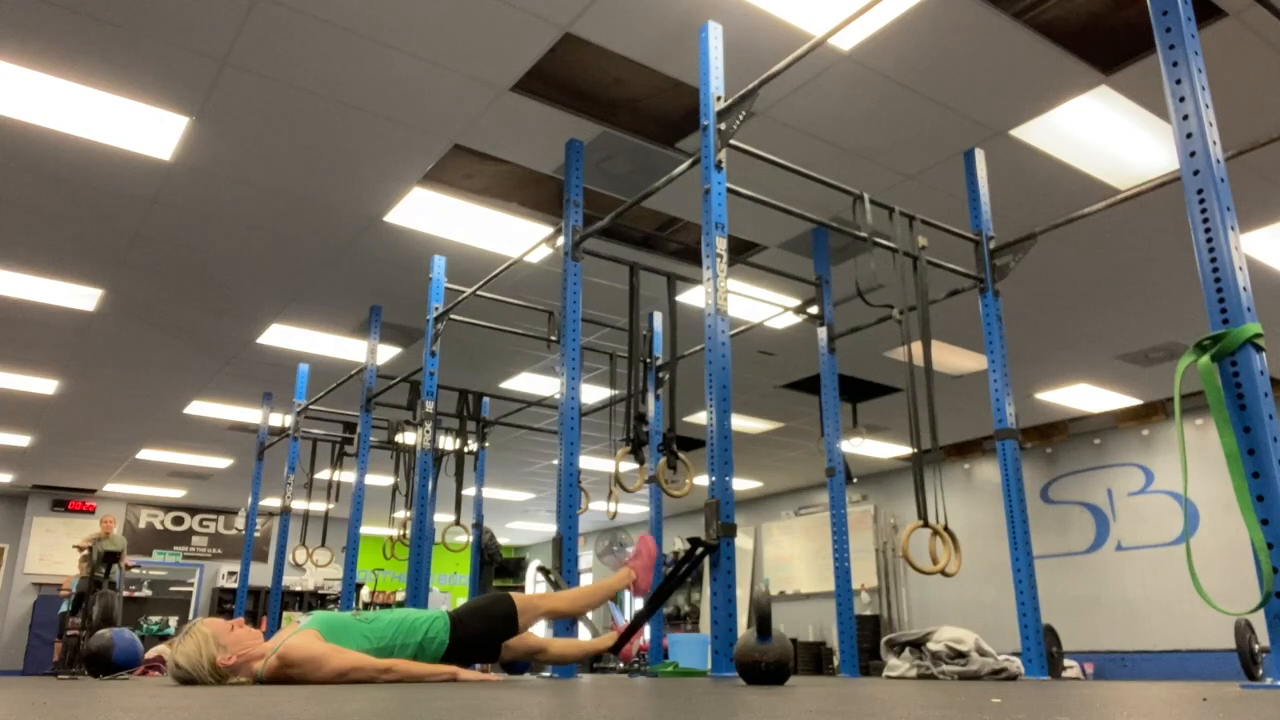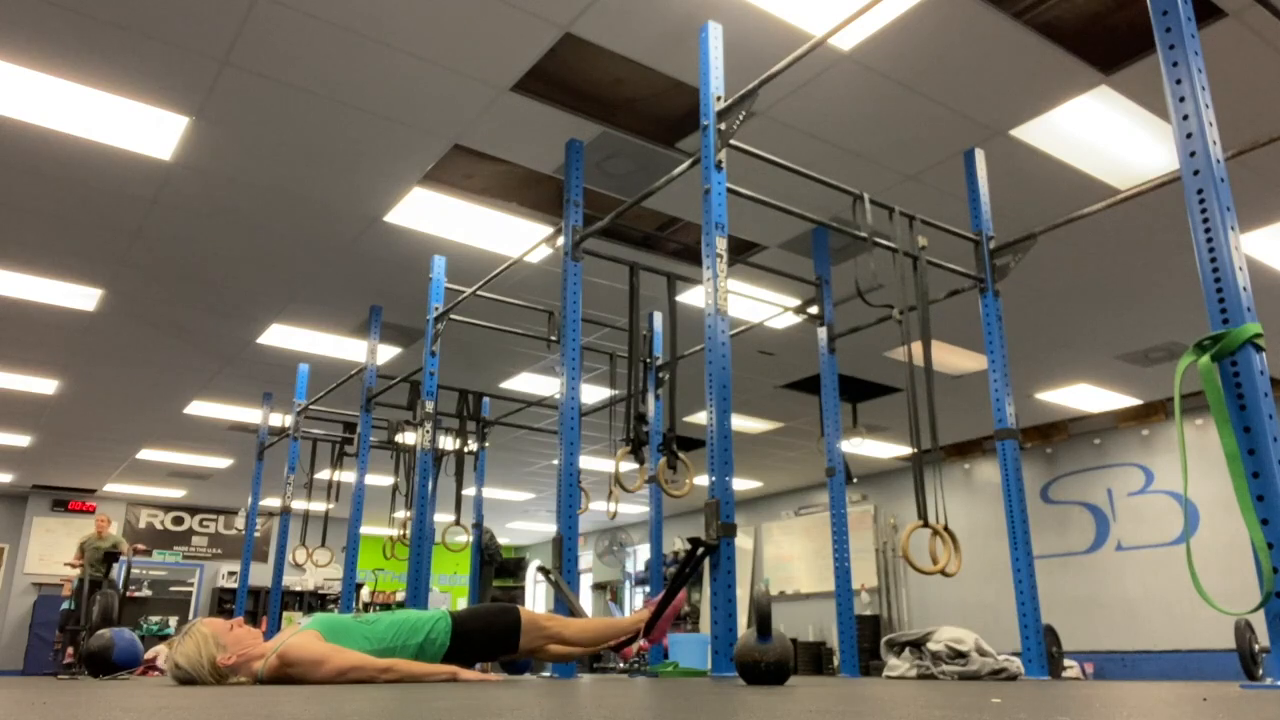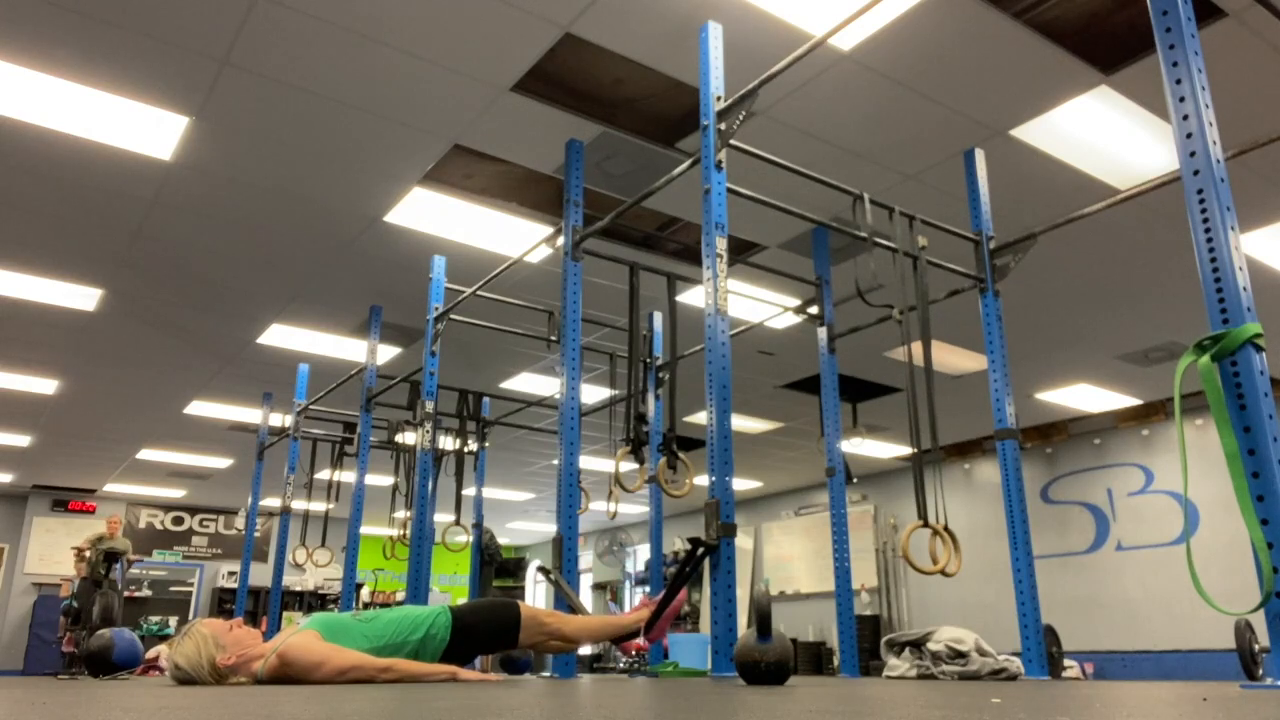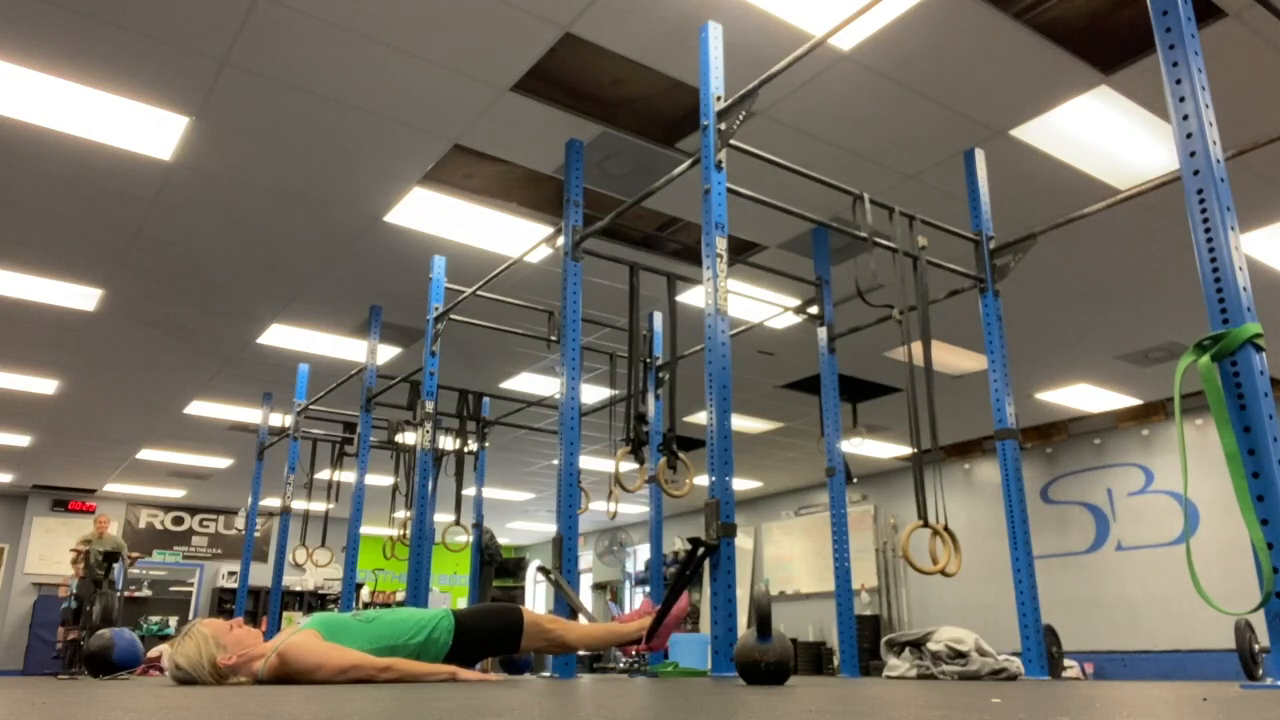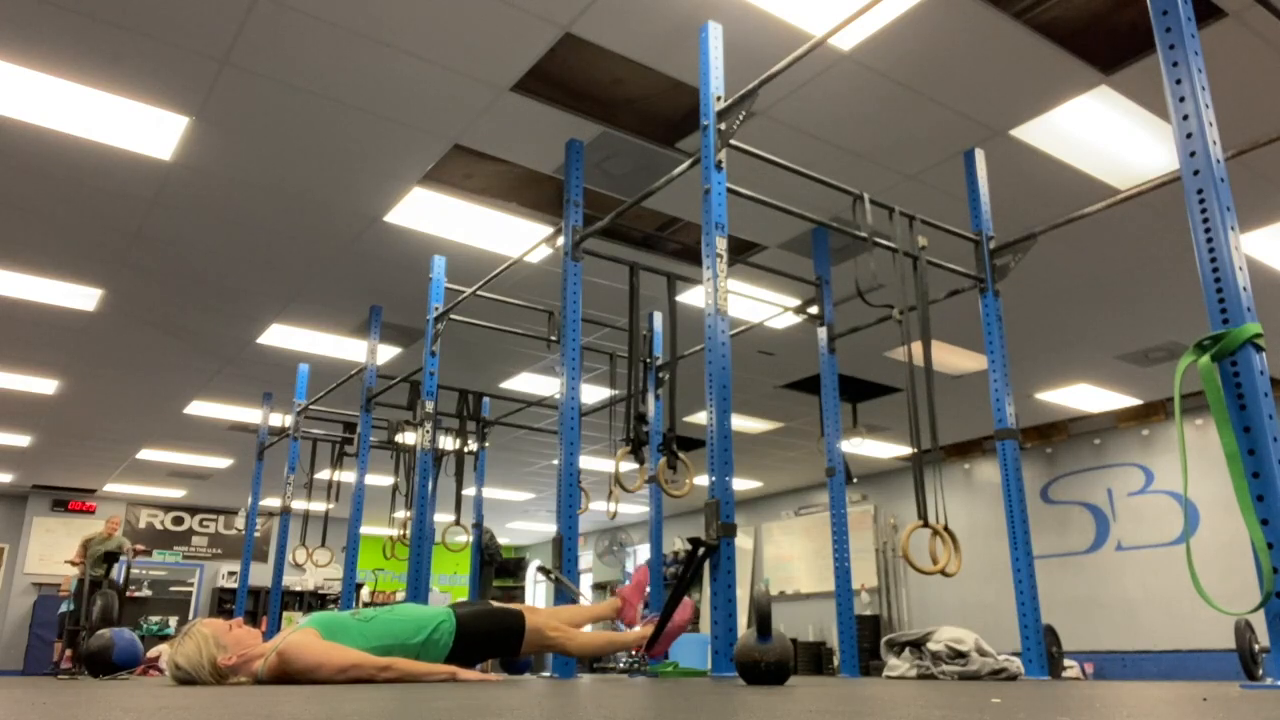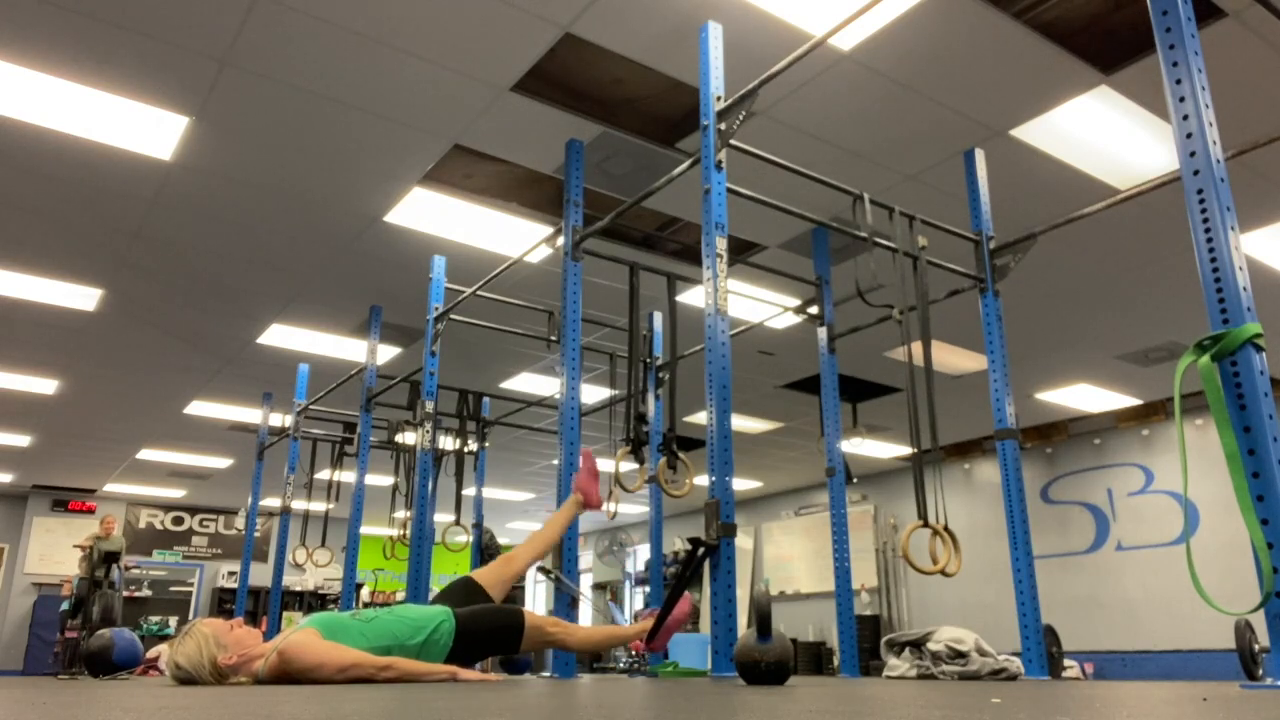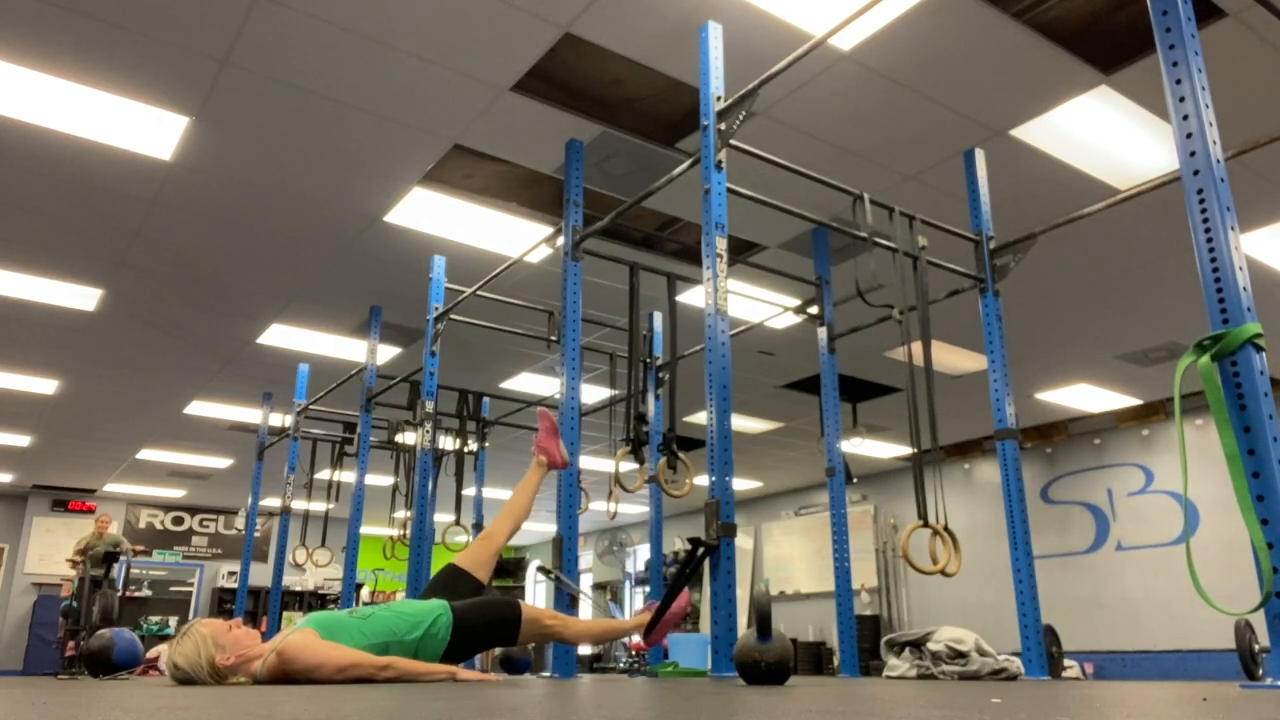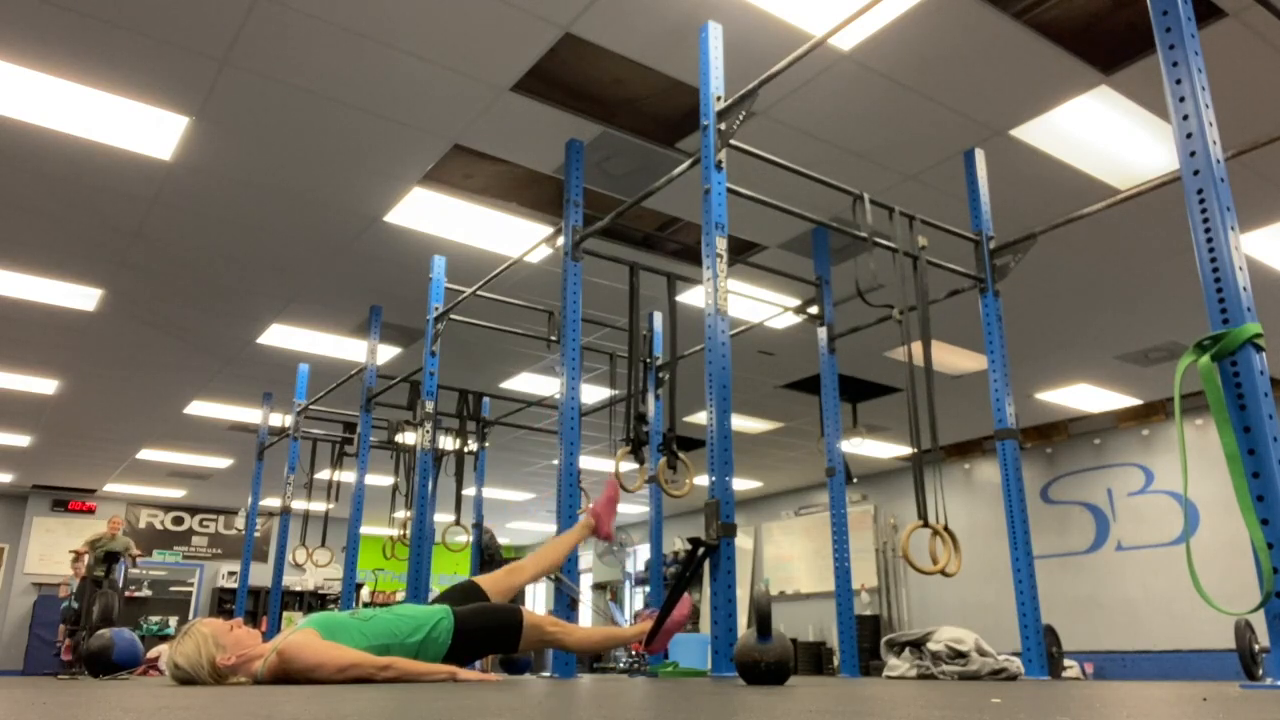
dt=0.4s
person 1, frame 1
left shoulder: (271, 657)
right shoulder: (290, 658)
right elbow: (382, 669)
right wrist: (458, 673)
left hip: (438, 632)
right hip: (443, 638)
left knee: (533, 646)
right knee: (541, 603)
left ankle: (608, 644)
right ankle: (632, 575)
person 1, frame 2
left shoulder: (275, 656)
right shoulder: (289, 658)
right elbow: (382, 669)
right wrist: (457, 673)
left hip: (438, 631)
right hip: (444, 637)
left knee: (536, 643)
right knee: (547, 626)
left ankle: (625, 639)
right ankle: (641, 622)
person 1, frame 3
left shoulder: (274, 654)
right shoulder: (290, 659)
right elbow: (382, 668)
right wrist: (457, 673)
left hip: (437, 628)
right hip: (443, 633)
left knee: (538, 635)
right knee: (547, 622)
left ankle: (628, 627)
right ankle: (642, 620)
person 1, frame 4
left shoulder: (275, 653)
right shoulder: (291, 657)
right elbow: (381, 668)
right wrist: (457, 673)
left hip: (435, 626)
right hip: (444, 636)
left knee: (541, 632)
right knee: (548, 629)
left ankle: (628, 631)
right ankle: (642, 630)
person 1, frame 5
left shoulder: (277, 651)
right shoulder: (289, 656)
right elbow: (381, 668)
right wrist: (456, 673)
left hip: (436, 622)
right hip: (442, 638)
left knee: (534, 616)
right knee: (547, 631)
left ankle: (619, 606)
right ankle: (646, 635)
person 1, frame 6
left shoulder: (280, 650)
right shoulder: (292, 656)
right elbow: (382, 667)
right wrist: (457, 673)
left hip: (431, 617)
right hip: (444, 637)
left knee: (512, 563)
right knee: (552, 629)
left ankle: (580, 498)
right ankle: (647, 630)
person 1, frame 7
left shoulder: (276, 652)
right shoulder: (289, 657)
right elbow: (382, 668)
right wrist: (458, 674)
left hip: (423, 613)
right hip: (440, 632)
left knee: (491, 540)
right knee: (549, 621)
left ankle: (543, 461)
right ankle: (644, 623)
person 1, frame 8
left shoulder: (277, 651)
right shoulder: (289, 655)
right elbow: (380, 667)
right wrist: (456, 672)
left hip: (427, 617)
right hip: (441, 633)
left knee: (517, 573)
right knee: (549, 628)
left ankle: (592, 522)
right ankle: (645, 632)
